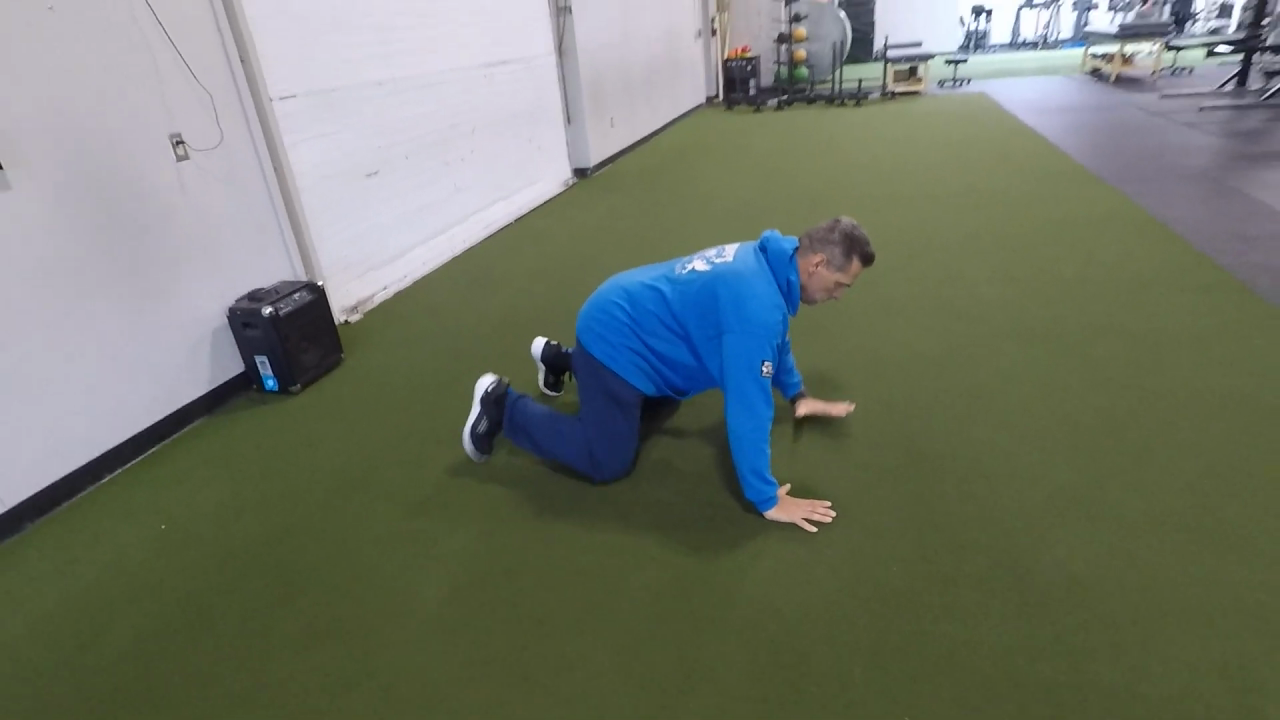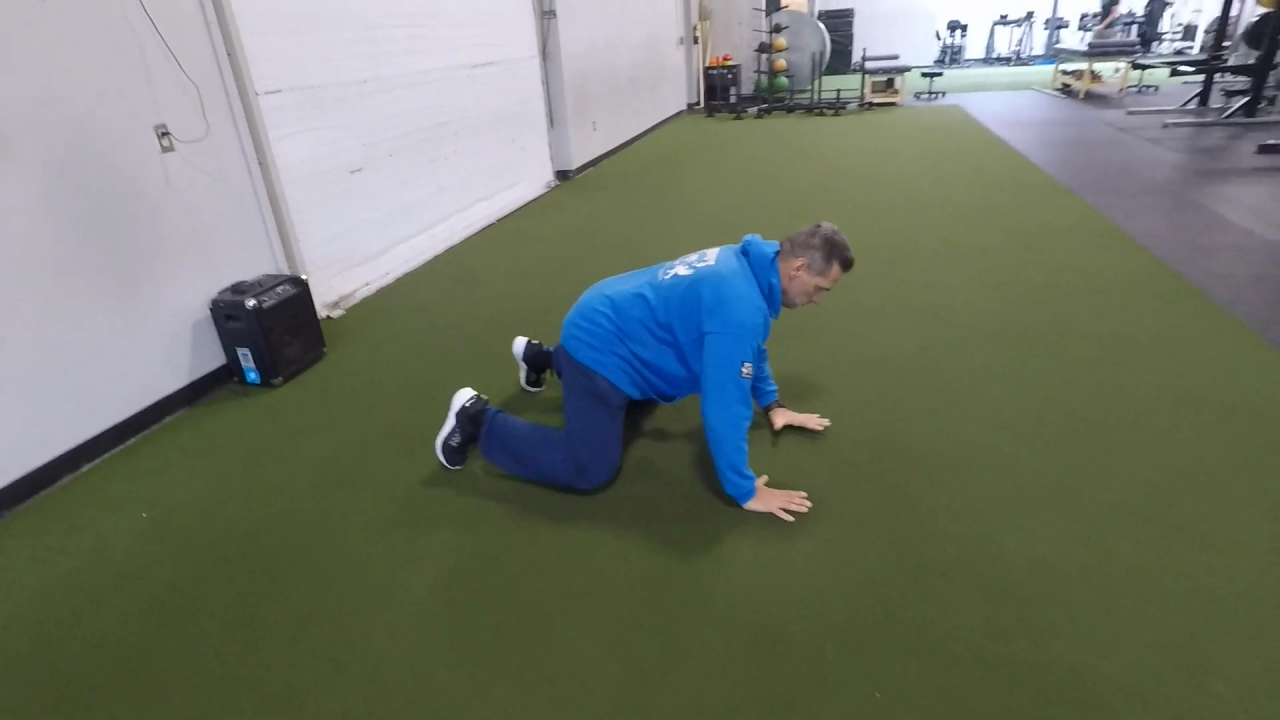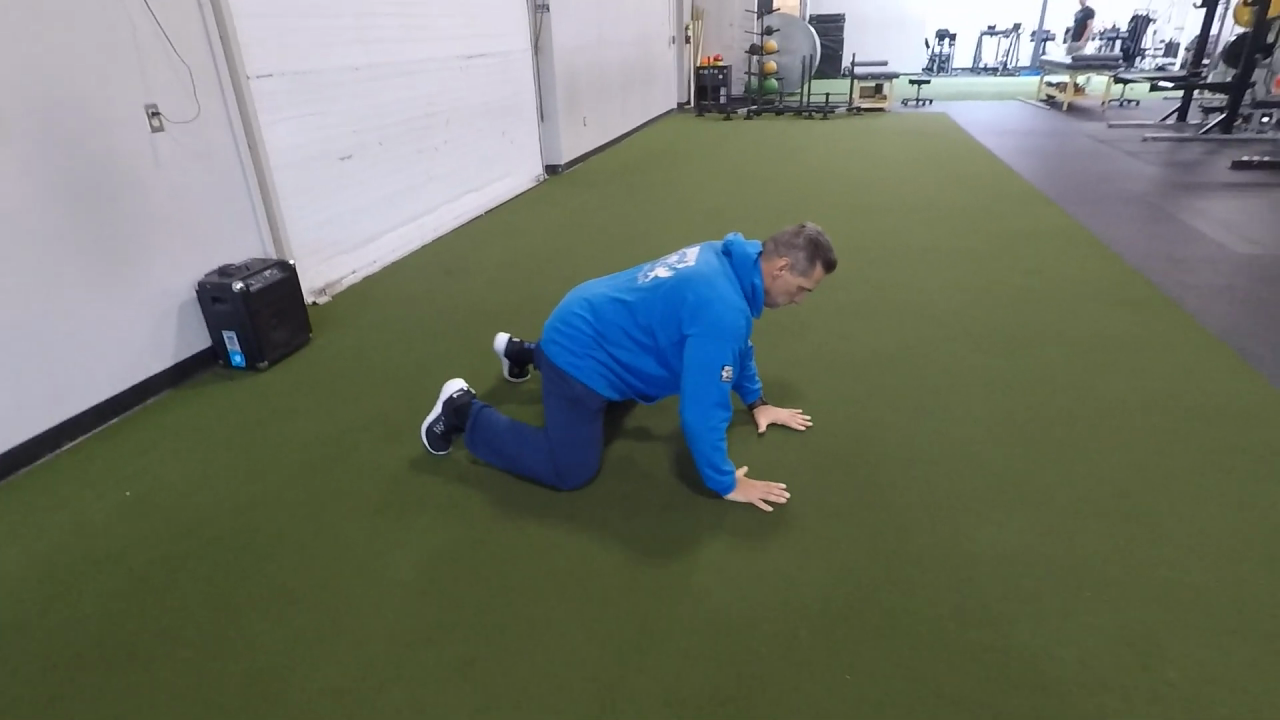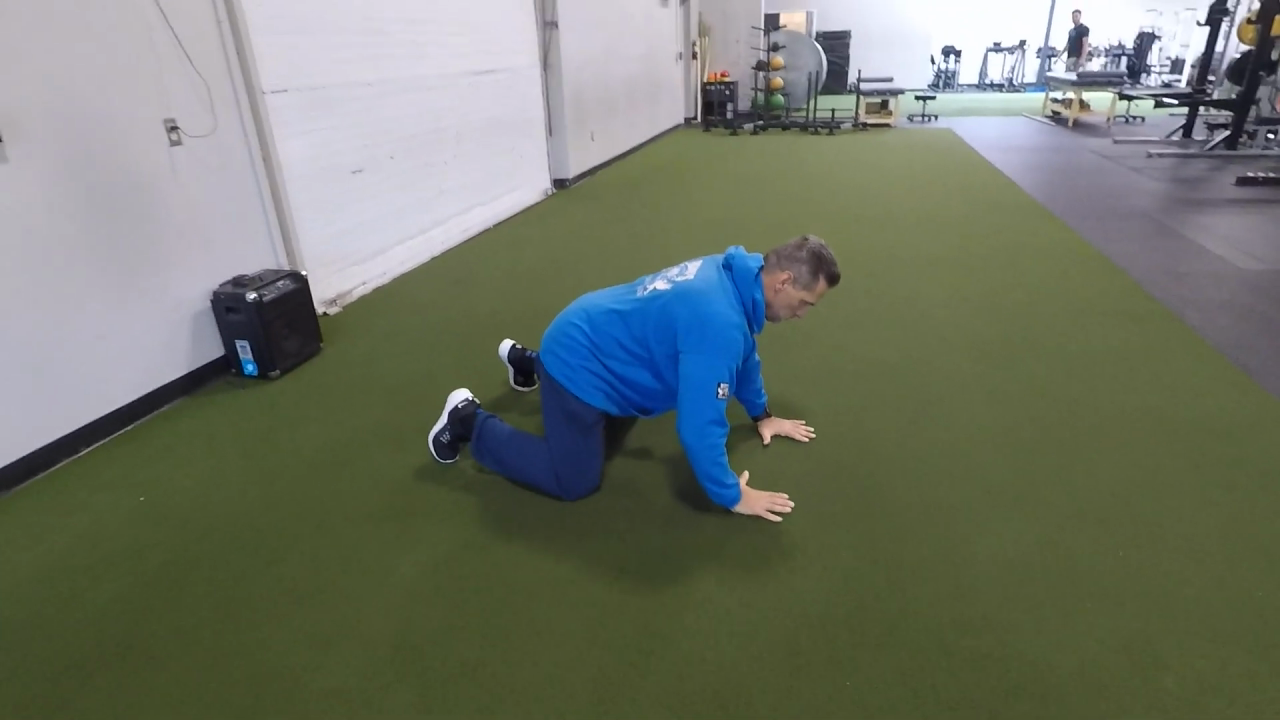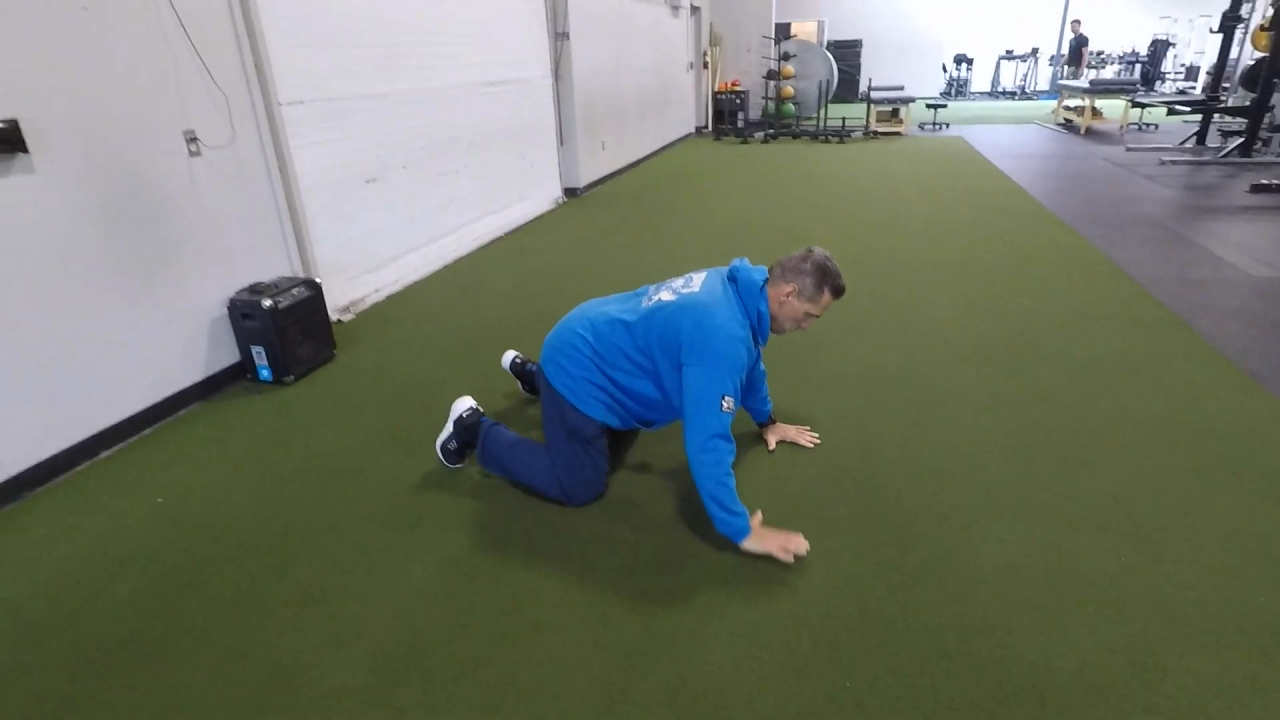
dt=0.2s
person 1, frame 1
left shoulder: (770, 260)
right shoulder: (758, 306)
left elbow: (774, 342)
right elbow: (748, 410)
left wrist: (798, 396)
right wrist: (767, 499)
left hip: (623, 315)
right hip: (615, 339)
left knee: (660, 404)
right knee: (608, 462)
left ankle: (561, 359)
right ankle: (502, 405)
person 1, frame 2
left shoulder: (748, 263)
right shoulder: (741, 308)
left elbow: (751, 348)
right elbow: (726, 408)
left wrist: (772, 404)
right wrist: (745, 491)
left hip: (606, 322)
right hip: (601, 346)
left knee: (640, 402)
right knee: (589, 471)
left ankle: (542, 357)
right ankle: (478, 420)
person 1, frame 3
left shoulder: (732, 262)
right shoulder: (722, 308)
left elbow: (739, 344)
right elbow: (704, 409)
left wrist: (756, 401)
right wrist: (726, 483)
left hip: (587, 324)
right hip: (580, 350)
left knee: (621, 400)
right knee: (572, 472)
left ankle: (523, 352)
right ankle: (463, 412)
person 1, frame 4
left shoulder: (734, 276)
right shoulder: (718, 323)
left elbow: (744, 354)
right elbow: (701, 427)
left wrist: (761, 414)
right wrist: (733, 496)
left hip: (590, 336)
right hip: (577, 363)
left knee: (618, 416)
right knee: (575, 482)
left ankle: (527, 362)
right ankle: (469, 423)
person 1, frame 5
left shoulder: (740, 288)
right shoulder: (721, 335)
left elbow: (748, 361)
right elbow: (708, 445)
left wrist: (767, 420)
right wrist: (741, 531)
left hip: (590, 342)
right hip: (578, 370)
left knee: (622, 433)
right knee: (581, 487)
left ankle: (532, 372)
right ankle: (475, 429)
